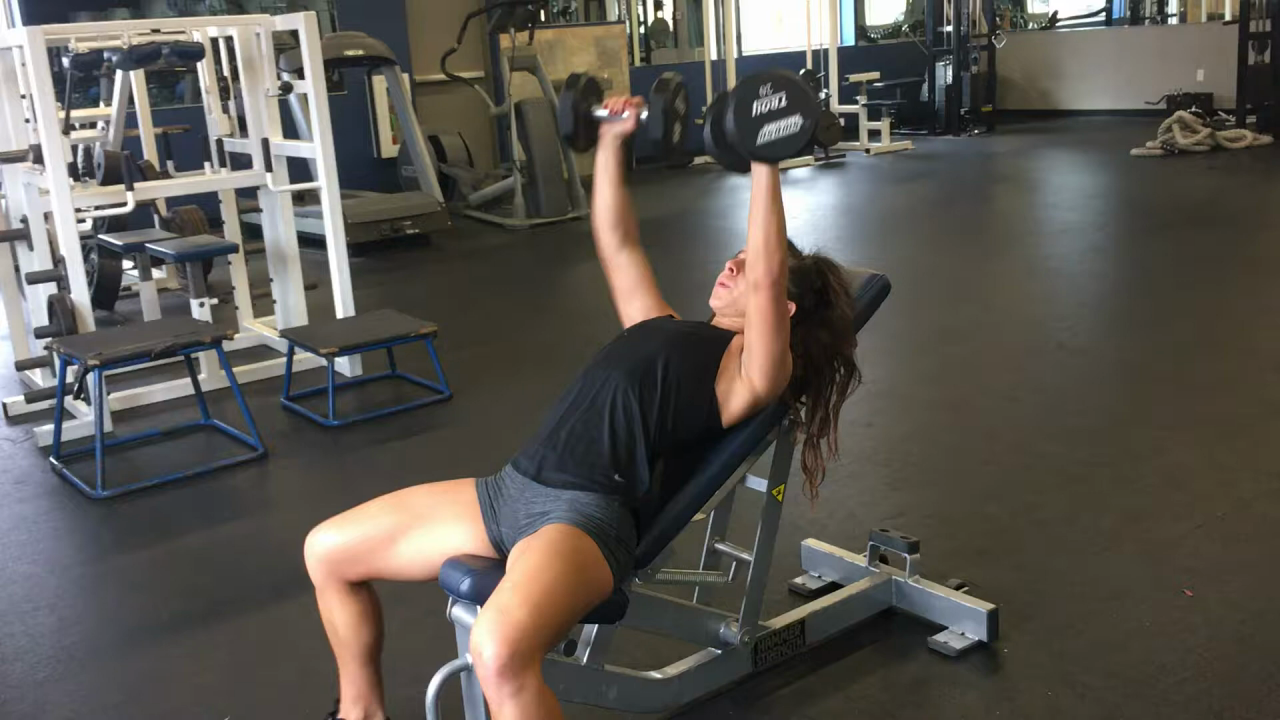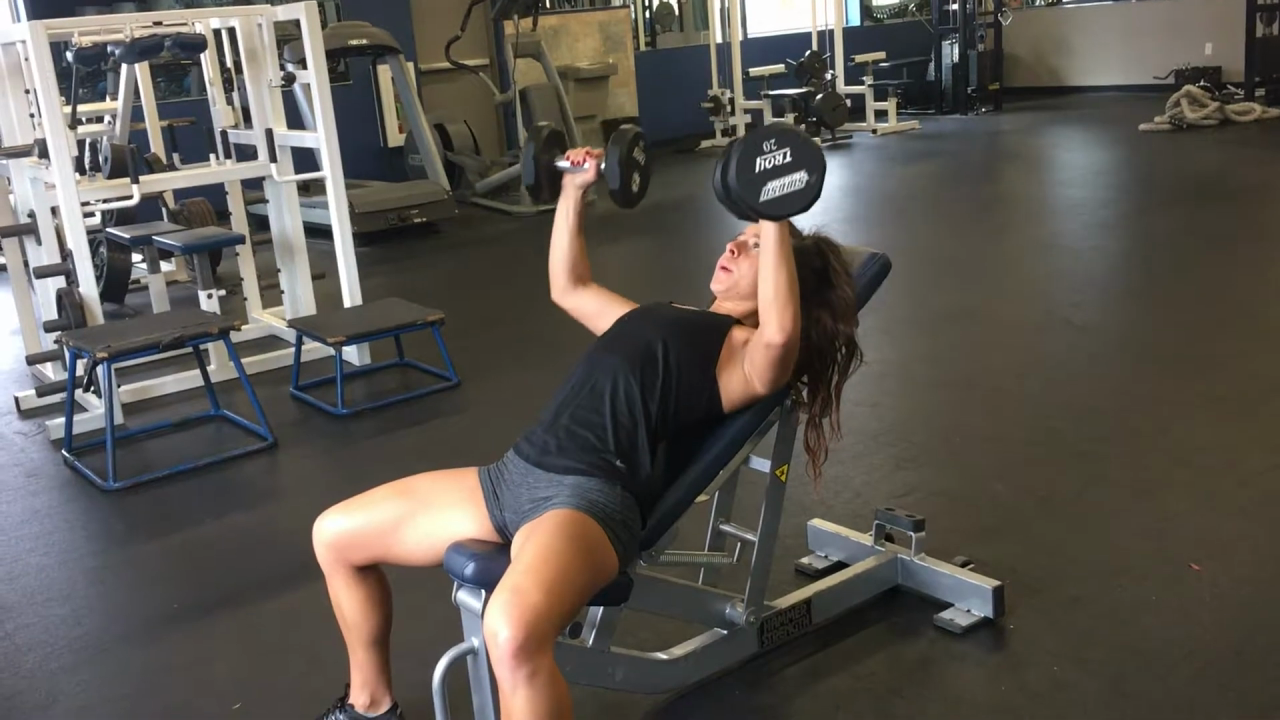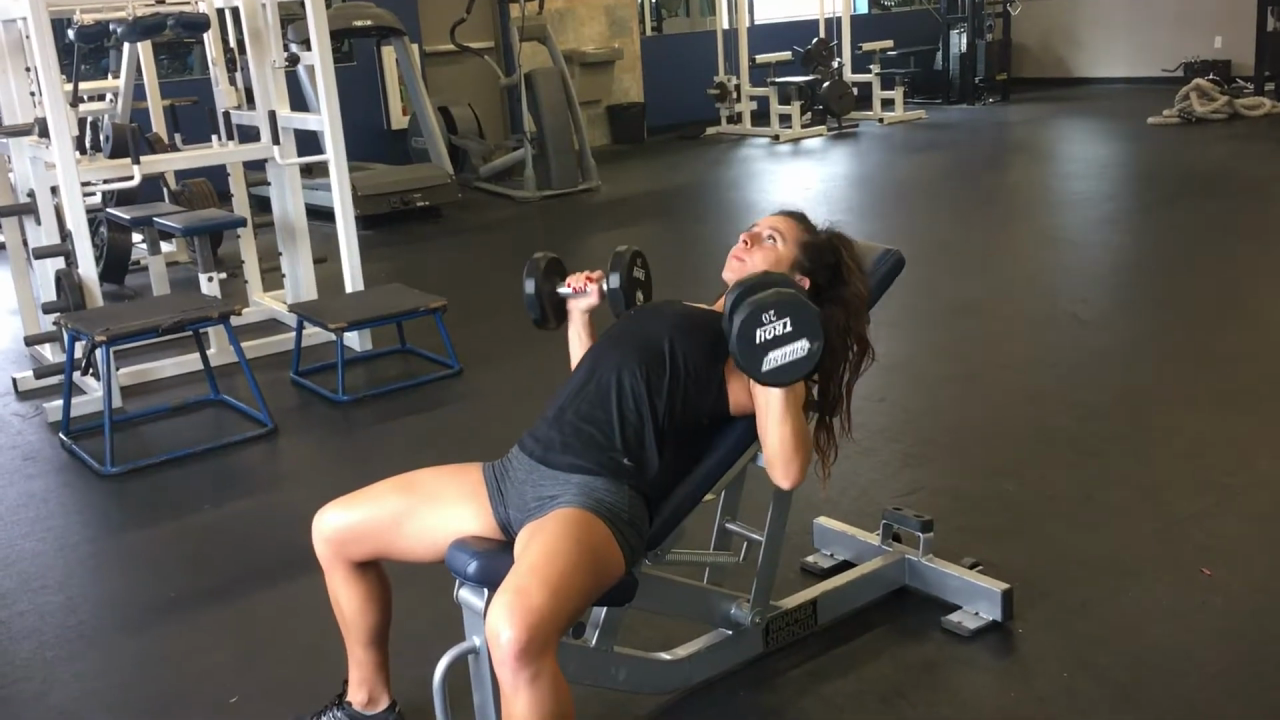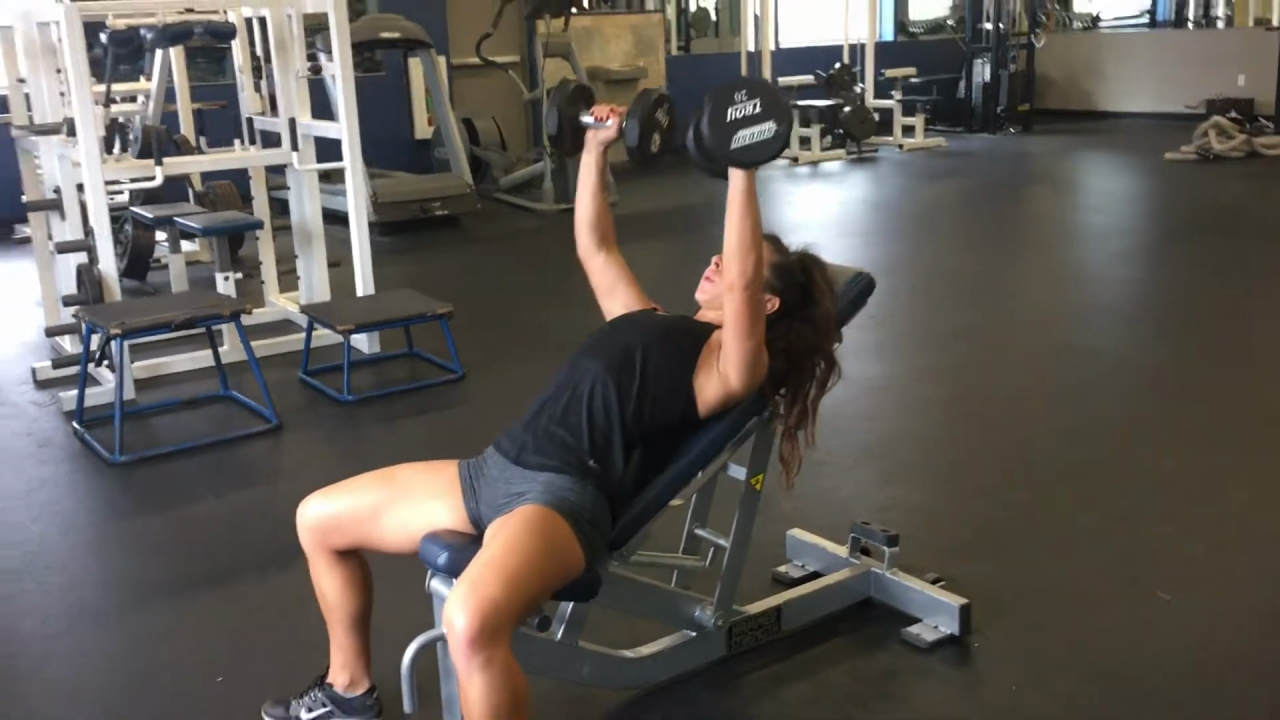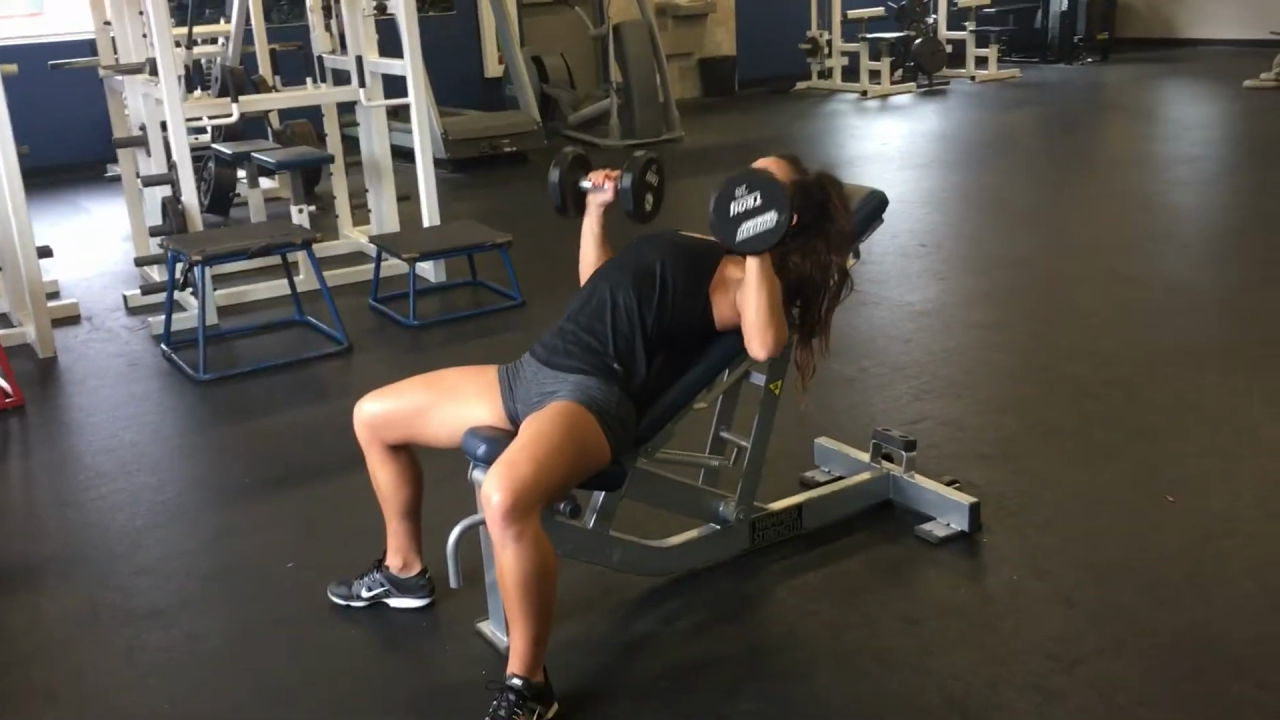
dt=1s
person 1, frame 1
left shoulder: (756, 369)
right shoulder: (664, 327)
left elbow: (766, 280)
right elbow: (617, 244)
left wrist: (765, 164)
right wrist: (610, 141)
left hip: (588, 513)
right hip: (513, 486)
left knee: (499, 650)
right knee: (326, 551)
person 1, frame 2
left shoulder: (751, 352)
right shoulder: (664, 316)
left elbow: (781, 333)
right elbow: (568, 288)
left wrist: (775, 216)
right wrist: (573, 191)
left hip: (593, 495)
right hip: (515, 473)
left knee: (513, 633)
right knee: (334, 535)
person 1, frame 3
right shoulder: (677, 314)
left elbow: (788, 469)
right wrist: (580, 312)
left hip: (600, 494)
right hip: (521, 468)
left knee: (516, 634)
right knee: (335, 530)
person 1, frame 4
left shoulder: (734, 361)
right shoulder: (651, 321)
left elbow: (741, 283)
right elbow: (594, 246)
left wrist: (741, 167)
right wrist: (595, 147)
left hip: (566, 495)
right hip: (496, 468)
left knee: (473, 625)
right knee: (318, 518)
person 1, frame 5
left shoulder: (748, 272)
right shoulder: (689, 247)
left elbow: (764, 345)
right wrist: (595, 209)
left hip: (595, 391)
right hip: (533, 369)
left knee: (505, 498)
right knee: (373, 416)
right ankle: (404, 570)
